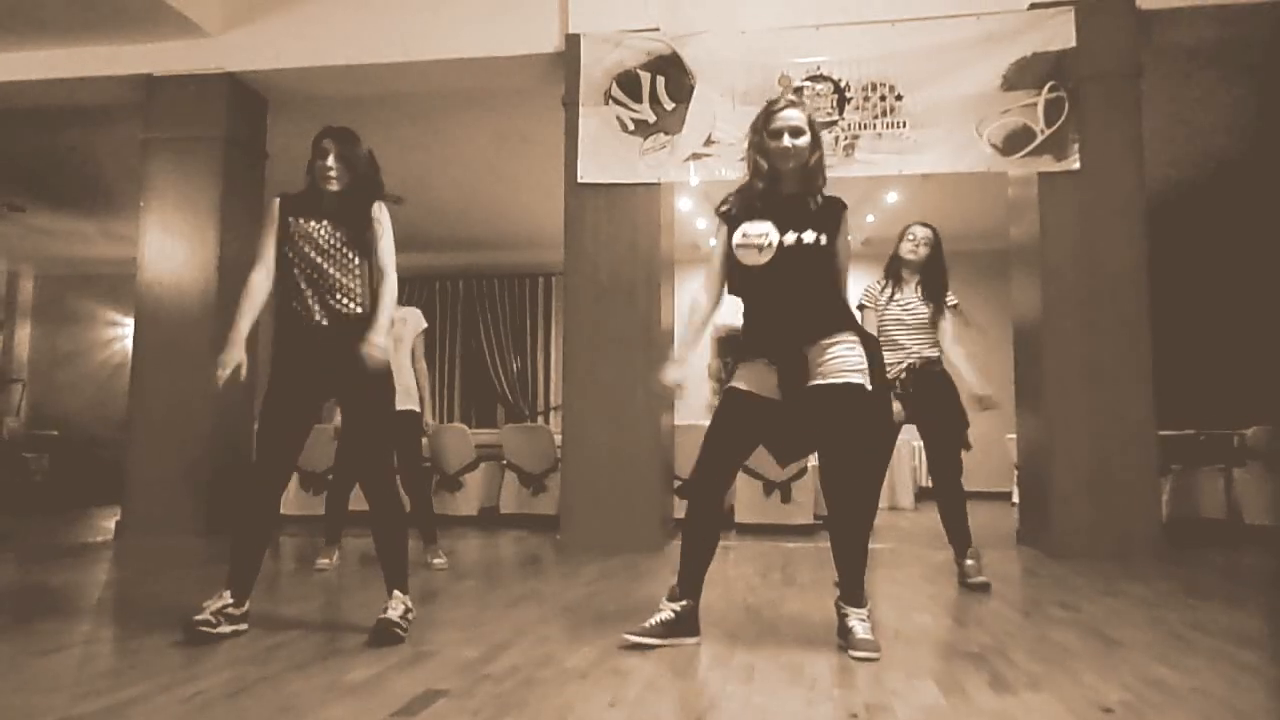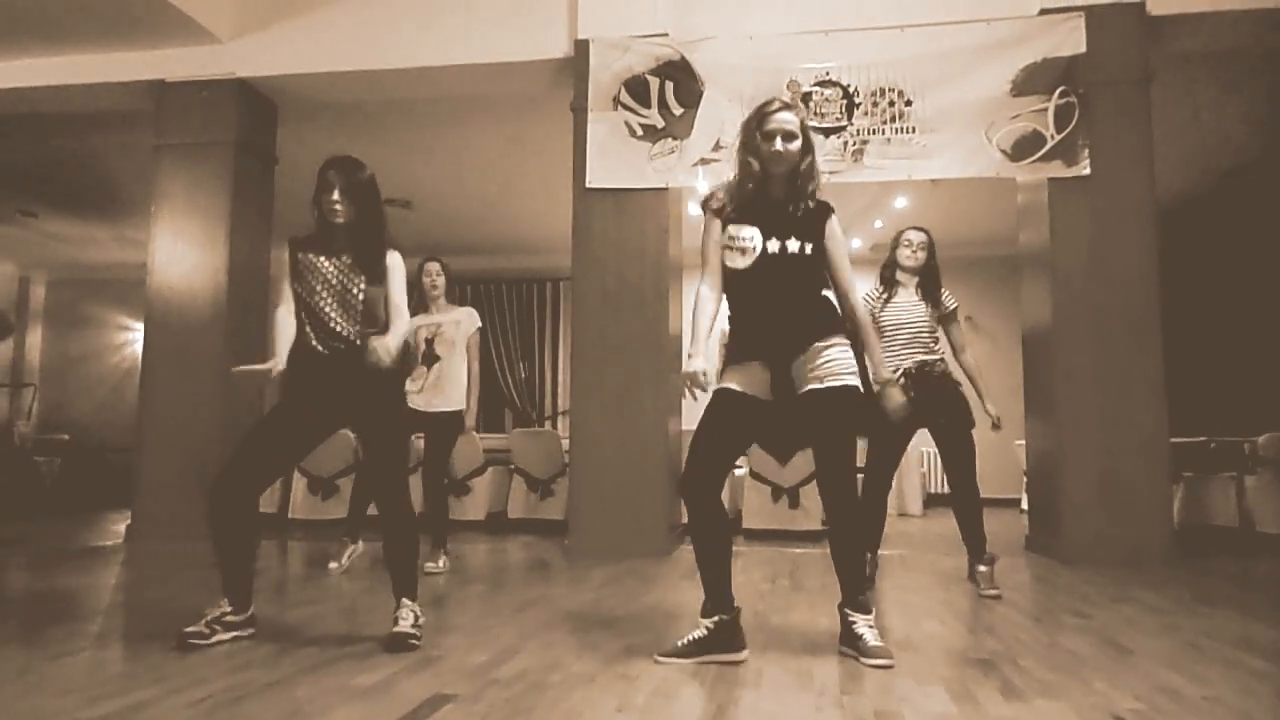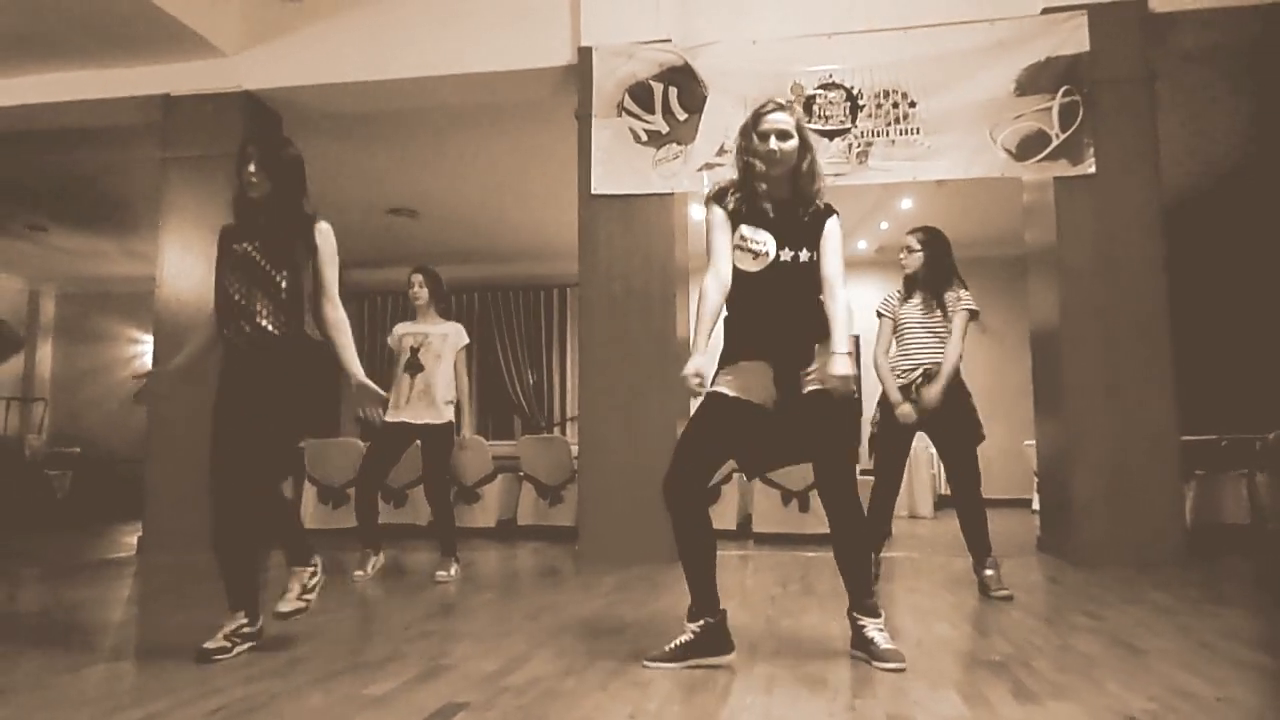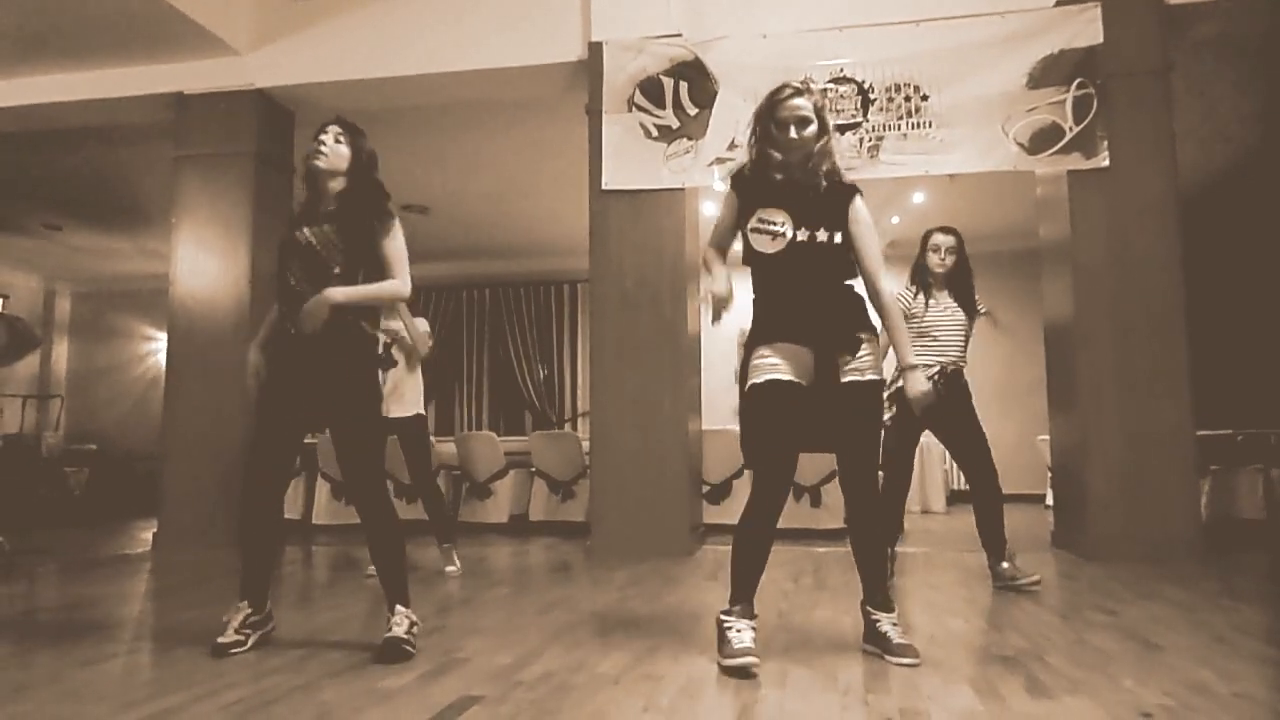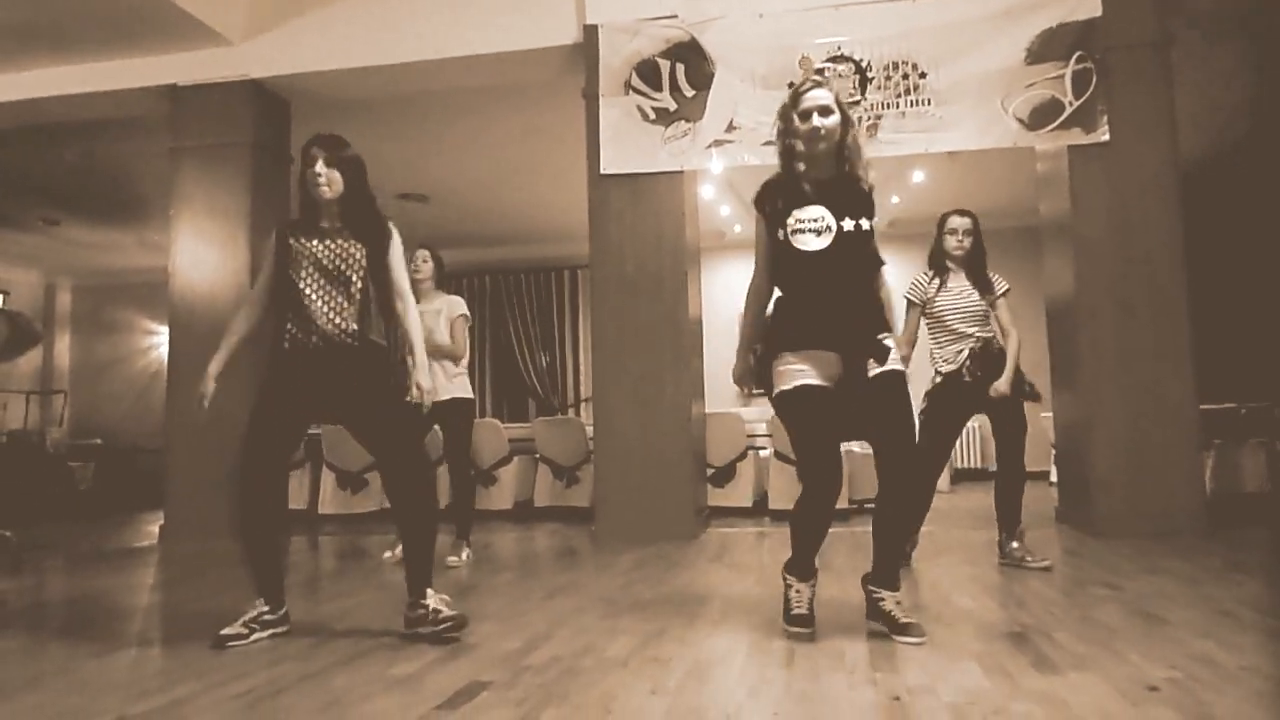
dt=1s
person 1, frame 1
left shoulder: (830, 210)
right shoulder: (738, 209)
left elbow: (837, 289)
right elbow: (713, 291)
left wrist: (875, 367)
right wrist: (680, 356)
left hip: (830, 351)
right hip: (760, 359)
left knee: (847, 483)
right knee: (707, 479)
left ankle: (853, 609)
right ankle: (682, 607)
person 1, frame 2
left shoulder: (817, 212)
right shoulder: (724, 207)
left elbow: (849, 295)
right elbow: (710, 286)
left wrist: (883, 376)
right wrist: (696, 353)
left hip: (818, 349)
right hip: (749, 361)
left knee: (839, 488)
right knee: (698, 483)
left ankle: (856, 617)
right ankle: (720, 621)
person 1, frame 3
left shoulder: (822, 217)
right shoulder: (728, 204)
left elbow: (834, 287)
right elbow: (716, 278)
left wrist: (842, 349)
right wrist: (699, 351)
left hip: (815, 366)
right hip: (745, 367)
left knee: (840, 494)
right knee: (681, 485)
left ankle: (866, 621)
right ankle: (708, 625)
person 1, frame 4
left shoulder: (844, 196)
right shoulder: (749, 184)
left elbow: (878, 281)
right elbow: (714, 247)
left wrist: (910, 364)
right wrist: (716, 281)
left hip: (848, 342)
right hip: (778, 344)
left knee: (861, 483)
right knee: (771, 481)
left ankle: (879, 615)
right ankle: (738, 618)
person 1, frame 5
left shoulder: (860, 191)
right shoulder: (775, 196)
right elbow: (762, 283)
left wrist: (894, 341)
right wrist: (745, 356)
left hip: (869, 343)
right hip: (802, 348)
left knee: (900, 466)
right knee: (823, 478)
left ankle: (883, 593)
right ankle: (799, 579)
person 2, frame 1
left shoulder: (371, 212)
right shoulder: (284, 209)
left elbow: (387, 276)
right elbow: (262, 275)
left wrist: (381, 330)
right wrist: (235, 342)
left hip: (360, 352)
right hip: (300, 351)
left knee: (376, 474)
right knee: (268, 472)
left ankle: (397, 597)
right ankle: (235, 597)
person 2, frame 2
left shoulder: (386, 257)
right shoulder: (297, 252)
left elbow: (401, 318)
right elbow: (286, 311)
left wrist: (390, 342)
right wrist: (277, 359)
left hip: (373, 385)
right hip: (312, 383)
left knee: (391, 494)
right knee: (232, 487)
left ankle: (405, 606)
right ankle: (237, 607)
person 2, frame 3
left shoulder: (314, 230)
right shoulder: (230, 237)
left elbow: (330, 305)
right elbow: (221, 316)
left wrist: (355, 373)
right wrist: (169, 368)
left hip: (291, 366)
right hip: (240, 371)
left knee: (255, 481)
right knee: (227, 492)
left ankle: (303, 562)
right ankle: (245, 616)
person 2, frame 4
left shoulder: (373, 214)
right shoulder: (302, 220)
left elbow: (400, 285)
left wrist: (333, 296)
right wrist: (257, 343)
left hip: (350, 363)
right hip: (292, 363)
left knee: (367, 487)
right knee: (261, 483)
left ankle: (401, 611)
right ankle: (254, 608)
person 2, frame 5
left shoulder: (379, 232)
right shoulder: (287, 235)
left elbow: (401, 301)
right elbow: (257, 303)
left wrist: (419, 362)
right wrist: (216, 363)
left hip: (361, 369)
right hip: (294, 370)
left knee: (412, 478)
right knee: (255, 485)
left ankle: (423, 599)
right ankle: (271, 606)
person 3, frame 1
left shoulder: (941, 294)
right shoulder: (876, 291)
left elbow: (952, 344)
left wrist: (975, 383)
left hip: (931, 386)
right hip: (888, 387)
left knee: (947, 473)
left ankle: (966, 557)
person 3, frame 2
left shoulder: (939, 296)
right shoulder: (875, 298)
left elbow: (963, 351)
left wrist: (986, 399)
left hip: (939, 391)
left knee: (963, 477)
right knee: (875, 479)
left ankle: (980, 563)
right ankle: (868, 562)
person 3, frame 3
left shoulder: (958, 297)
right shoulder: (893, 300)
left elbow: (955, 348)
right elbow: (881, 353)
left wrist: (938, 387)
right wrist: (896, 398)
left hip: (945, 394)
right hip: (899, 396)
left knee: (965, 480)
right knee: (885, 480)
left ankle: (986, 567)
right ankle: (869, 561)
person 3, frame 4
left shoulder: (968, 300)
right shoulder: (908, 297)
right wrist: (887, 395)
left hip: (953, 394)
right hip: (910, 394)
left knee: (984, 476)
right knee: (895, 480)
left ankle: (1001, 562)
right ankle: (884, 557)
person 3, frame 5
left shoulder: (989, 281)
right shoulder: (924, 284)
left elbow: (1010, 333)
right elbow: (909, 339)
left wrist: (1008, 375)
left hip: (994, 373)
right hip: (951, 381)
left knee: (1012, 457)
right knee: (927, 461)
left ankle: (1011, 541)
person 4, frame 1
left shoulder: (410, 316)
left elbow: (420, 363)
left wrist: (427, 410)
right wrist: (340, 410)
left hip: (403, 407)
left knee: (413, 477)
right knee: (344, 477)
left ankle: (431, 543)
right ankle: (331, 544)
person 4, frame 2
left shoulder: (466, 316)
right shoulder: (415, 323)
left elbow: (473, 365)
right elbow: (414, 365)
left wrist: (471, 409)
left hip: (448, 407)
right hip: (412, 403)
left knee: (433, 475)
left ankle: (438, 549)
right ankle: (352, 539)
person 4, frame 3
left shoulder: (454, 331)
right shoulder: (400, 331)
left elbow: (461, 378)
right elbow: (397, 374)
left wrist: (466, 421)
right wrist: (382, 406)
left hip: (438, 418)
right hip: (399, 416)
left knee: (436, 488)
right knee: (366, 481)
left ankle: (449, 556)
right ankle: (372, 551)
person 4, frame 4
left shoulder: (417, 324)
left elbow: (419, 353)
left wrist: (399, 308)
left hip: (410, 411)
left knee: (425, 479)
left ankle: (447, 546)
person 4, frame 5
left shoulder: (454, 305)
left elbow: (457, 354)
left wrist: (425, 339)
left hip: (454, 396)
left knee: (460, 469)
left ankle: (462, 541)
